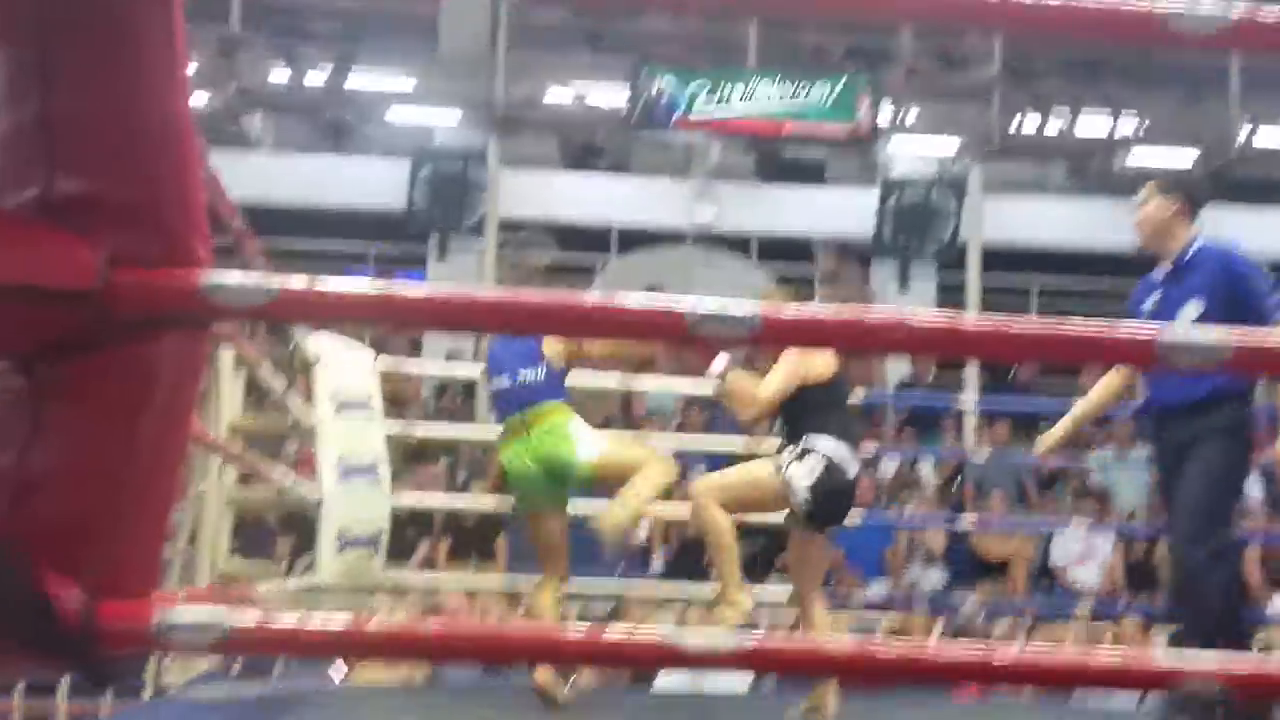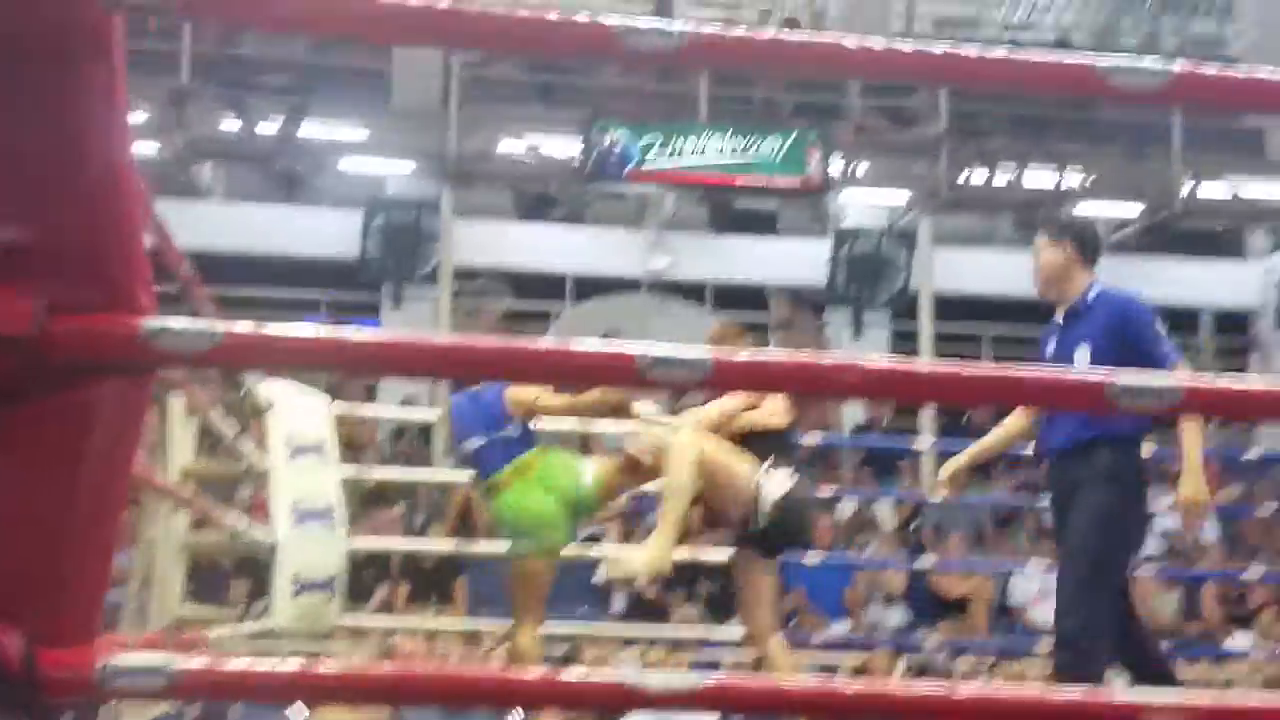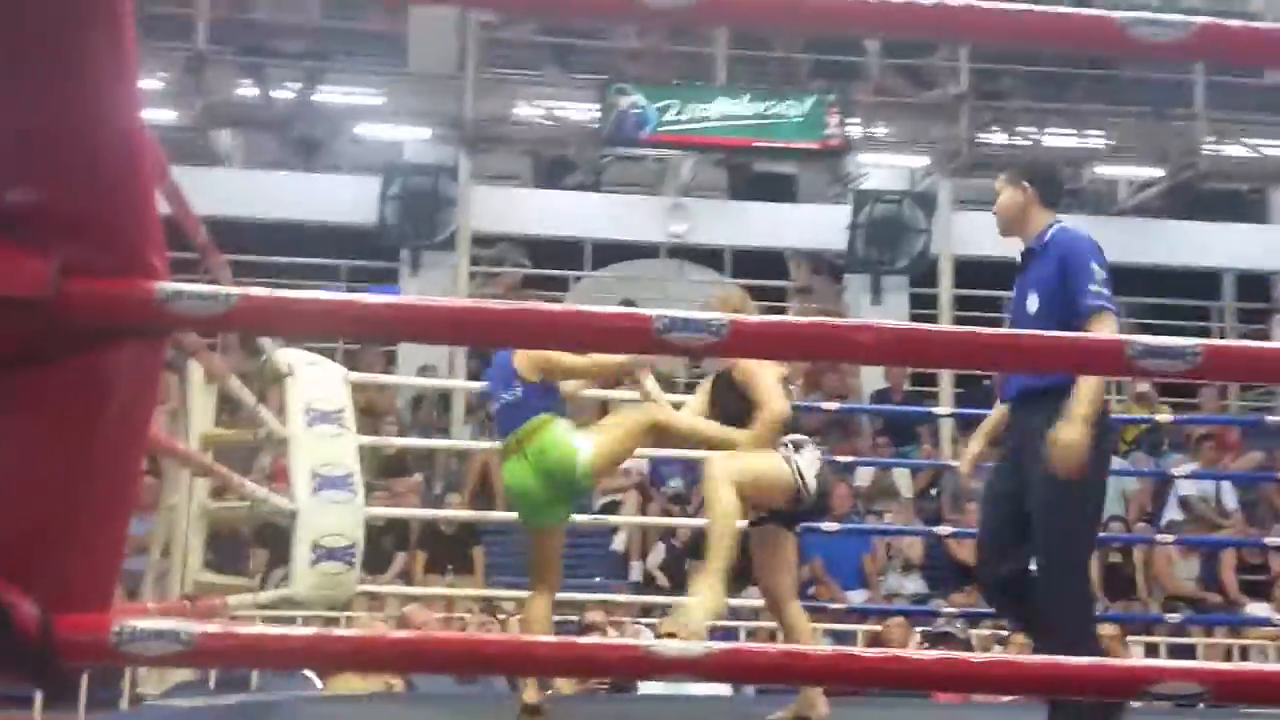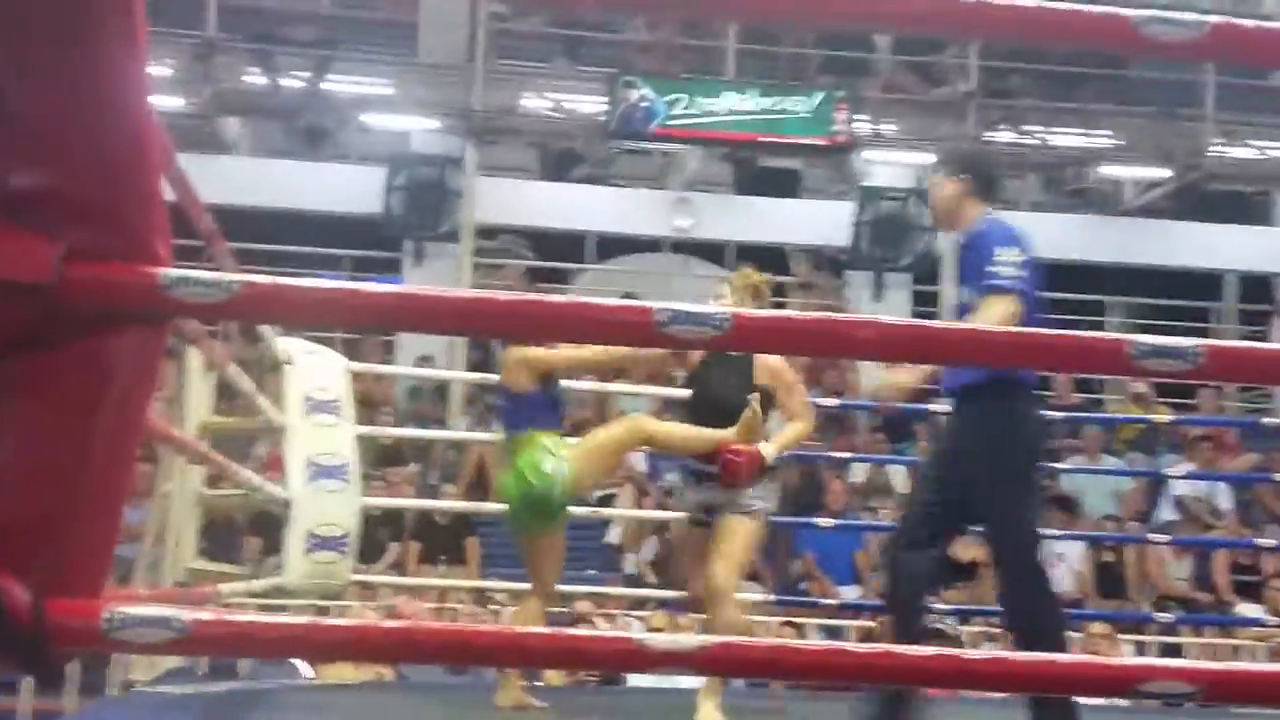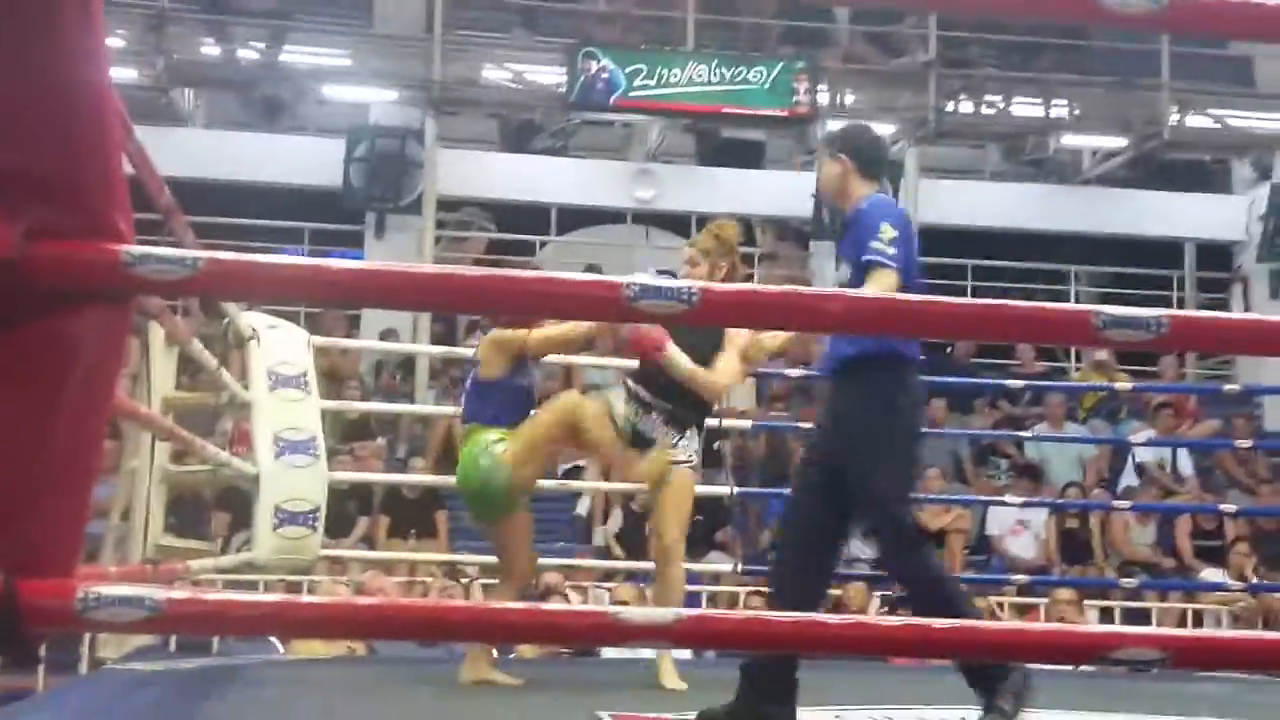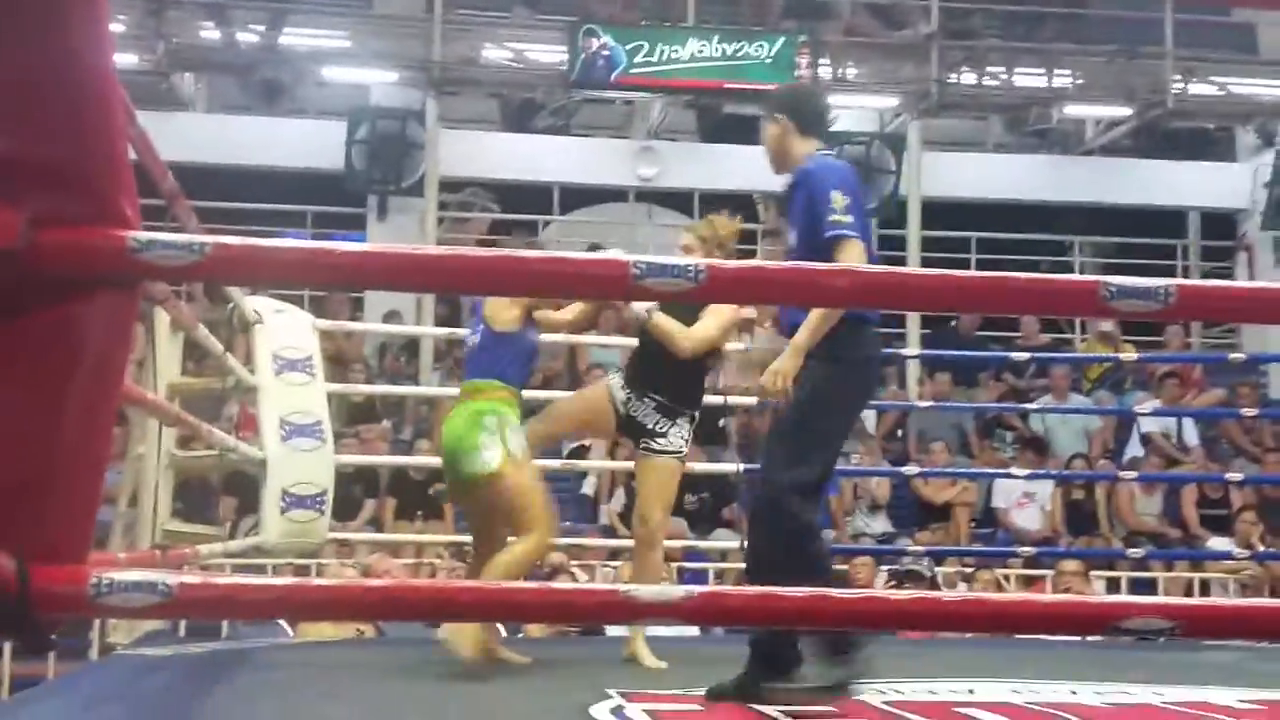
dt=0.2s
person 1, frame 1
left shoulder: (1227, 265)
right shoulder: (1147, 288)
right elbow: (1120, 375)
right wrist: (1063, 428)
left hip: (1219, 427)
right hip: (1168, 432)
left knee: (1193, 553)
right knee: (1204, 562)
person 1, frame 2
left shoulder: (1123, 310)
right shoulder: (1054, 333)
right elbow: (1026, 415)
left wrist: (1192, 472)
right wrist: (963, 461)
left hip: (1109, 473)
right hip: (1067, 475)
left knee: (1081, 611)
right knee: (1110, 613)
person 1, frame 3
left shoulder: (1074, 249)
right shoulder: (1029, 265)
left elbow: (1103, 335)
left wrist: (1078, 418)
right wrist: (982, 437)
left hip: (1065, 432)
right hip: (1025, 436)
left knee: (1059, 580)
right knee: (996, 567)
person 1, frame 4
left shoulder: (999, 238)
right shoulder: (975, 248)
left elbow: (1000, 321)
left wrist: (918, 367)
left hip: (1000, 418)
right hip: (969, 421)
left knee: (1018, 574)
right knee: (908, 555)
person 1, frame 5
left shoulder: (879, 215)
right shoulder: (861, 225)
left elbow: (879, 295)
left hip: (880, 393)
right hip: (854, 395)
left knee: (897, 540)
right knee: (800, 540)
person 1, frame 6
left shoulder: (823, 174)
right shoulder: (818, 180)
left elbow: (851, 268)
left wrist: (794, 353)
right wrist: (771, 317)
left hip: (836, 357)
right hip: (827, 358)
left knee: (786, 494)
right knee: (773, 500)
left ankle: (836, 642)
right ankle: (775, 660)
person 2, frame 1
left shoulder: (802, 352)
right shoulder: (815, 360)
left elbow: (759, 401)
right elbow: (753, 408)
left wrist: (722, 370)
left hip: (818, 466)
right hip: (822, 466)
left knee: (704, 492)
right knee: (808, 592)
left ankle: (733, 597)
person 2, frame 2
left shoulder: (764, 395)
left hip: (774, 494)
right hip: (759, 516)
left knee: (683, 442)
right knee: (762, 630)
left ankle: (658, 547)
person 2, frame 3
left shoulder: (745, 360)
right shoulder: (713, 383)
left elbow: (775, 409)
right elbow: (685, 421)
left wrist: (738, 448)
right wrist: (643, 381)
left hip: (794, 463)
right hip: (767, 488)
left knee: (717, 470)
right knee: (780, 596)
left ankle: (710, 582)
person 2, frame 4
left shoulder: (767, 362)
right shoulder: (701, 351)
left elbow: (803, 422)
left wrist: (767, 450)
left hip: (746, 486)
right hip: (703, 481)
left knee: (722, 585)
right knee: (700, 590)
person 2, frame 5
left shoulder: (737, 325)
left elbow: (716, 390)
left wrist: (671, 355)
left hip: (679, 430)
right hip: (636, 402)
left knee: (667, 544)
left ankle: (666, 656)
person 2, frame 6
left shoulder: (725, 308)
left elbow: (687, 344)
left wrist: (641, 304)
left hip: (671, 417)
right hip: (627, 393)
left knee: (650, 526)
right knee: (551, 421)
left ankle: (637, 637)
person 3, frame 1
left shoulder: (498, 348)
right shoulder: (553, 341)
right elbow: (610, 352)
left hip: (522, 458)
right hip: (558, 439)
left knee: (554, 571)
right knee: (661, 466)
left ankle: (546, 669)
right ankle: (620, 512)
person 3, frame 2
left shoulder: (456, 411)
right shoulder: (510, 395)
right elbow: (572, 406)
right wrist: (622, 400)
left hip: (522, 508)
right hip: (564, 479)
left knee: (527, 621)
person 3, frame 3
left shoulder: (497, 368)
right shoulder: (529, 356)
right elbow: (591, 367)
right wrist: (636, 359)
left hip: (522, 476)
right hip: (555, 450)
left knee: (543, 586)
right knee: (653, 415)
left ankle: (530, 685)
right ankle: (738, 438)
person 3, frame 4
left shoulder: (545, 359)
right shoulder: (524, 357)
right elbow: (596, 359)
right wrist: (651, 345)
left hip: (526, 485)
right hip: (543, 469)
left knee: (542, 588)
right knee: (636, 428)
left ankle: (511, 685)
right ankle: (732, 436)
person 3, frame 5
left shoulder: (521, 355)
right shoulder: (500, 342)
left elbow: (573, 335)
right elbow: (571, 334)
left hip: (487, 474)
right hip: (492, 460)
left knee: (519, 574)
right knee: (578, 407)
left ankle: (477, 662)
right ankle: (634, 467)
person 3, frame 6
left shoulder: (509, 312)
right shoulder: (510, 296)
left elbow: (564, 320)
left hip: (467, 426)
right hip: (485, 426)
left knee: (491, 546)
right knee: (540, 533)
left ankle: (483, 638)
right ankle: (467, 629)
